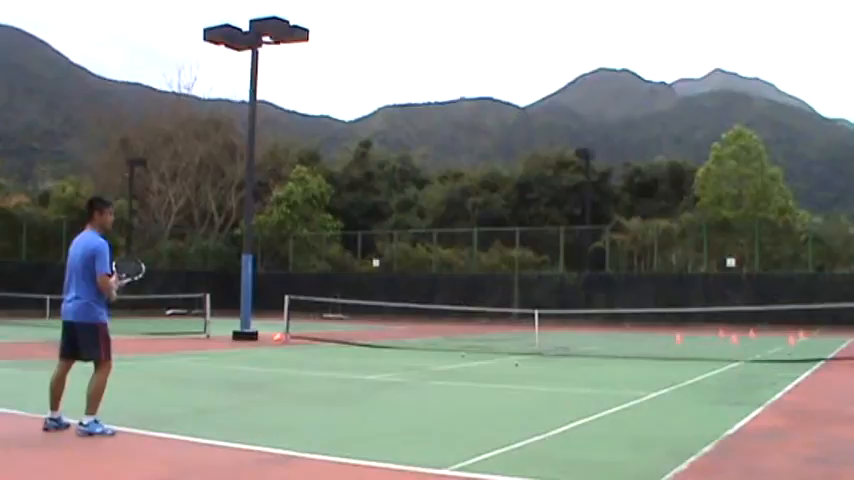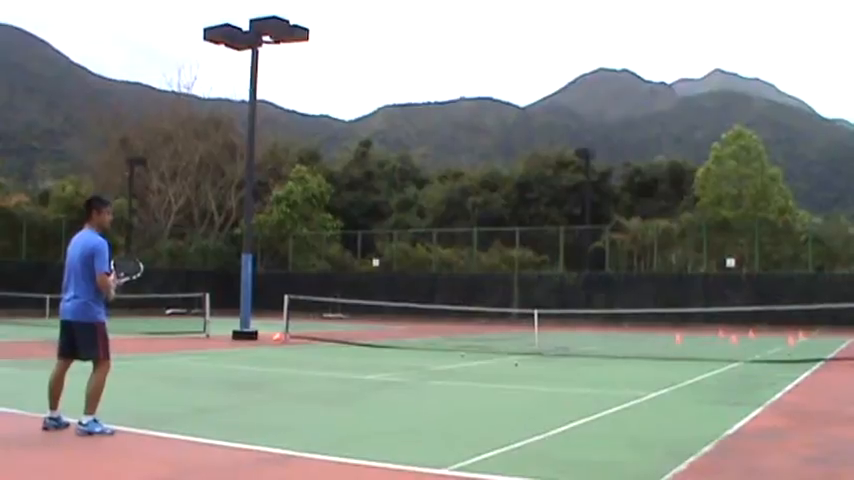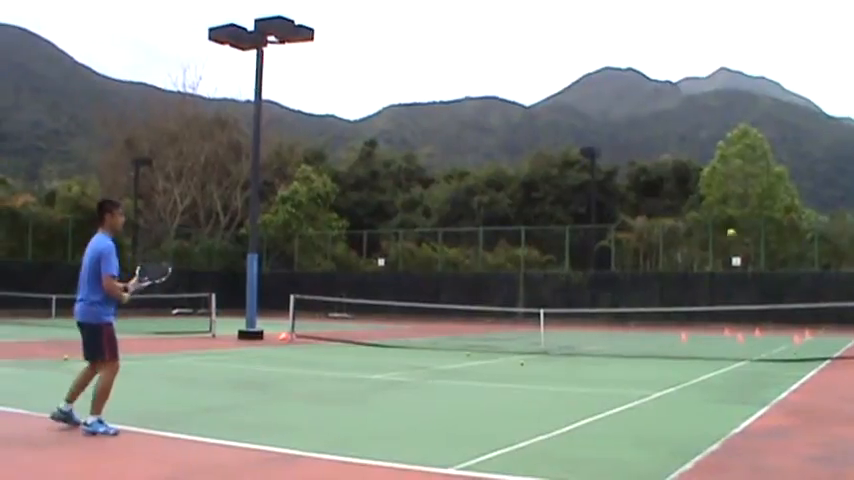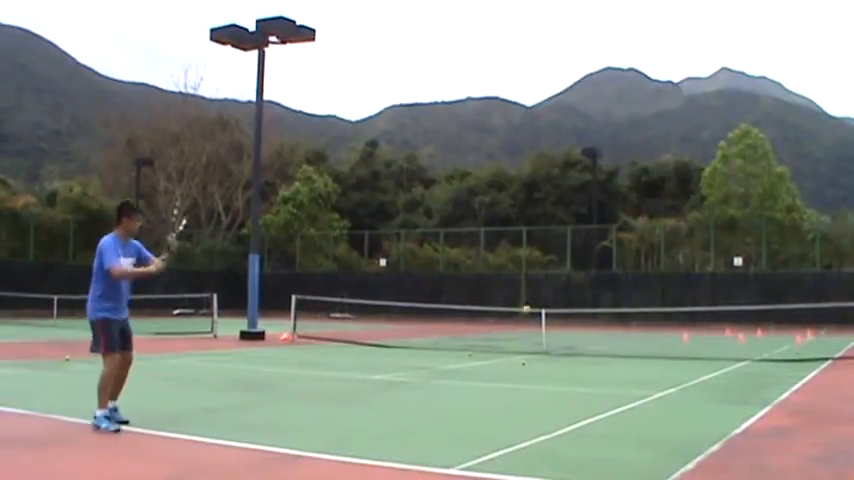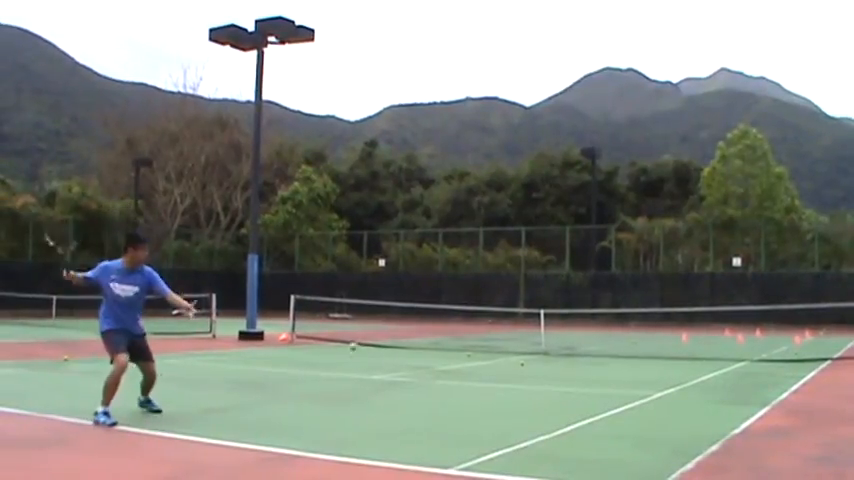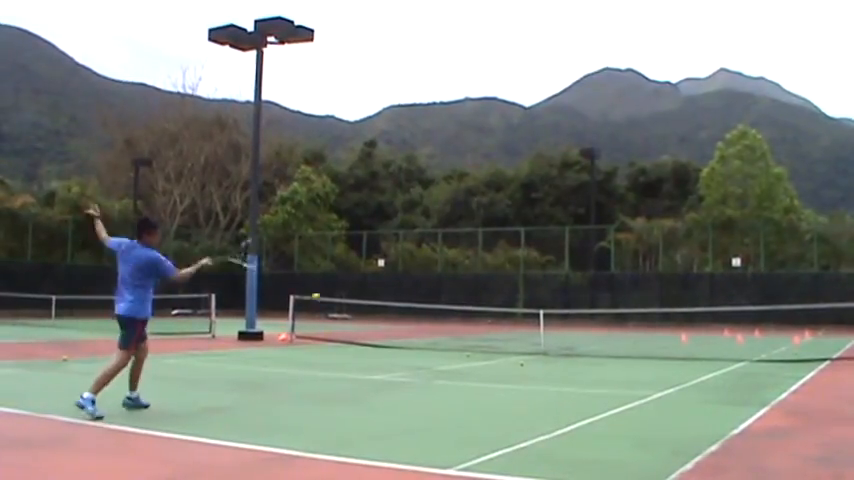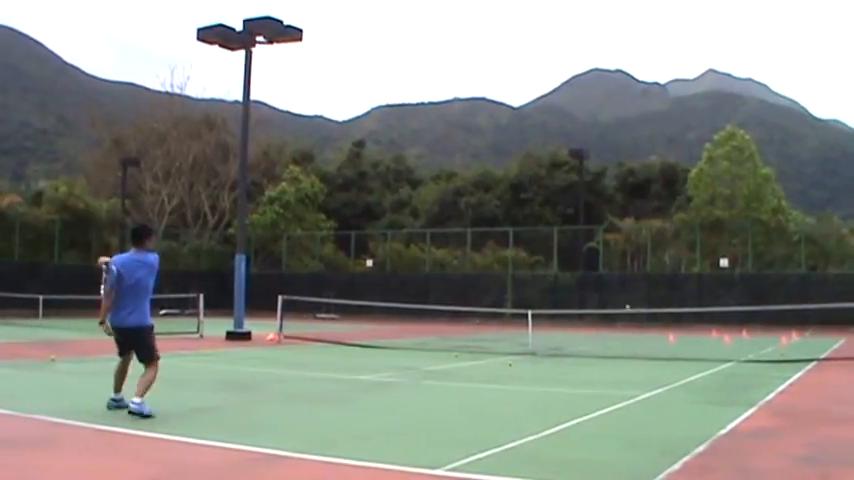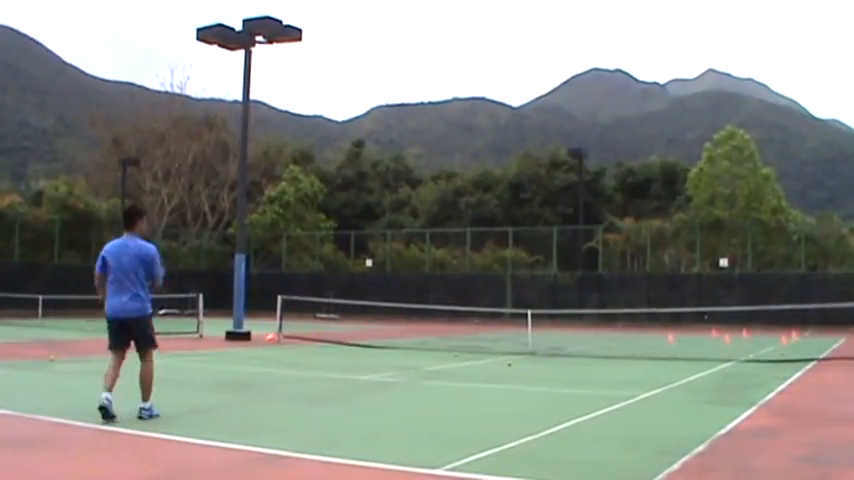
dt=0.4s
person 1, frame 1
left shoulder: (77, 241)
right shoulder: (99, 244)
right elbow: (102, 282)
left wrist: (111, 282)
right wrist: (112, 294)
left hip: (70, 311)
right hip: (91, 314)
left knee: (64, 364)
right knee: (103, 365)
left ankle: (53, 417)
right ankle: (88, 421)
person 1, frame 2
left shoulder: (75, 240)
right shoulder: (98, 243)
right elbow: (101, 281)
left wrist: (108, 281)
right wrist: (110, 293)
left hip: (68, 310)
right hip: (89, 313)
left knee: (62, 364)
right knee: (102, 365)
left ankle: (52, 416)
right ankle: (88, 421)
person 1, frame 3
left shoulder: (96, 242)
right shoulder: (106, 246)
right elbow: (107, 283)
left wrist: (125, 287)
right wrist: (124, 296)
left hip: (87, 312)
right hip: (97, 315)
left knee: (96, 365)
right knee: (111, 366)
left ankle: (65, 409)
right ankle: (93, 420)
person 1, frame 4
left shoulder: (134, 245)
right shoulder: (107, 243)
left elbow: (156, 264)
right elbow: (118, 272)
right wrist: (149, 270)
left hip: (121, 313)
right hip: (102, 312)
left knee: (126, 359)
right knee: (113, 361)
left ankle: (111, 406)
right ankle: (101, 414)
person 1, frame 5
left shoulder: (148, 274)
right shoulder: (106, 268)
left elbow: (169, 295)
right elbow: (84, 279)
left wrist: (188, 307)
right wrist: (72, 276)
left hip: (135, 329)
right hip: (112, 327)
left knee: (151, 371)
right knee: (121, 363)
left ankle: (144, 399)
right ankle: (102, 411)
person 1, frame 6
left shoulder: (124, 246)
right shoulder: (153, 257)
left elbow: (104, 238)
right elbow: (178, 277)
left wrist: (96, 218)
right wrist: (200, 264)
left hip: (124, 309)
right hip: (135, 314)
left knee: (142, 351)
right knee: (122, 359)
left ankle: (132, 396)
right ankle: (88, 397)
person 1, frame 7
left shoulder: (118, 262)
right shoulder: (153, 260)
left elbow: (109, 293)
left wrist: (103, 319)
left hip: (118, 321)
right hip: (141, 323)
left knee: (125, 358)
right knee: (152, 366)
left ankle: (116, 397)
right ankle: (137, 402)
person 1, frame 8
left shoulder: (108, 248)
right shoulder: (148, 249)
left elbow: (98, 280)
right elbow: (157, 283)
left hip: (114, 311)
right hip: (139, 311)
left knee: (117, 357)
right knee: (147, 358)
left ankle: (106, 398)
right ankle: (145, 407)
